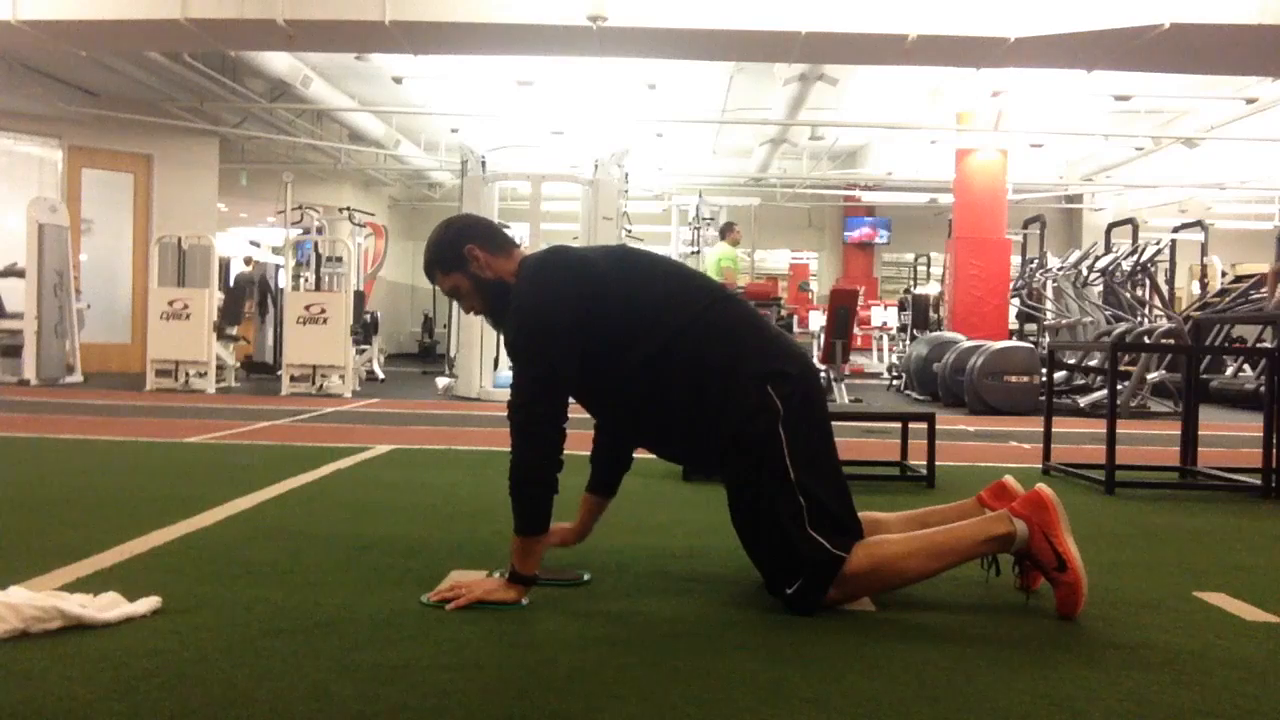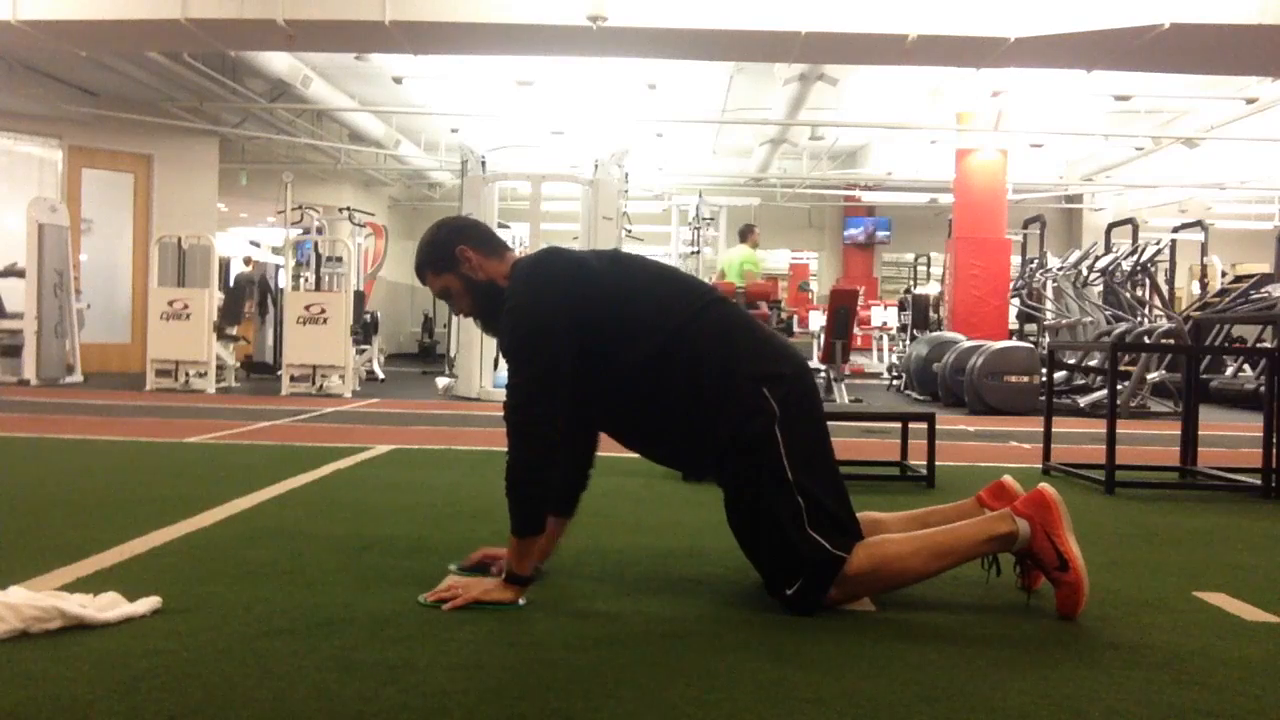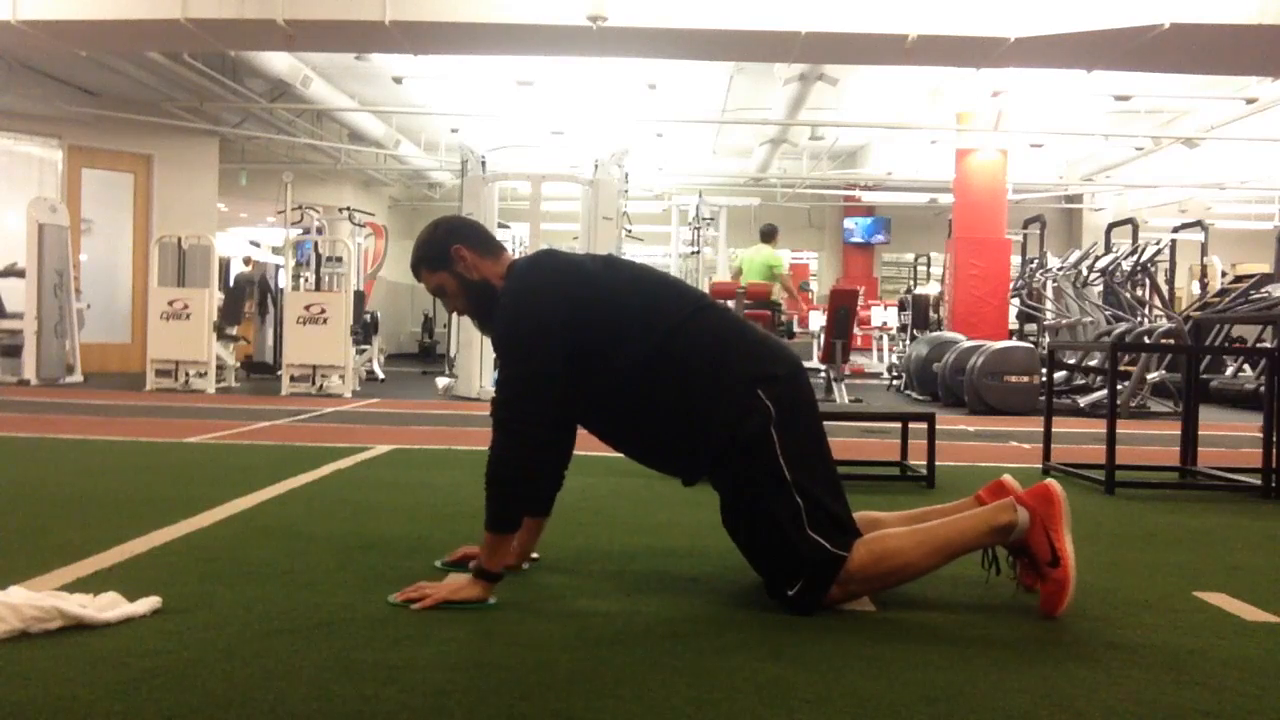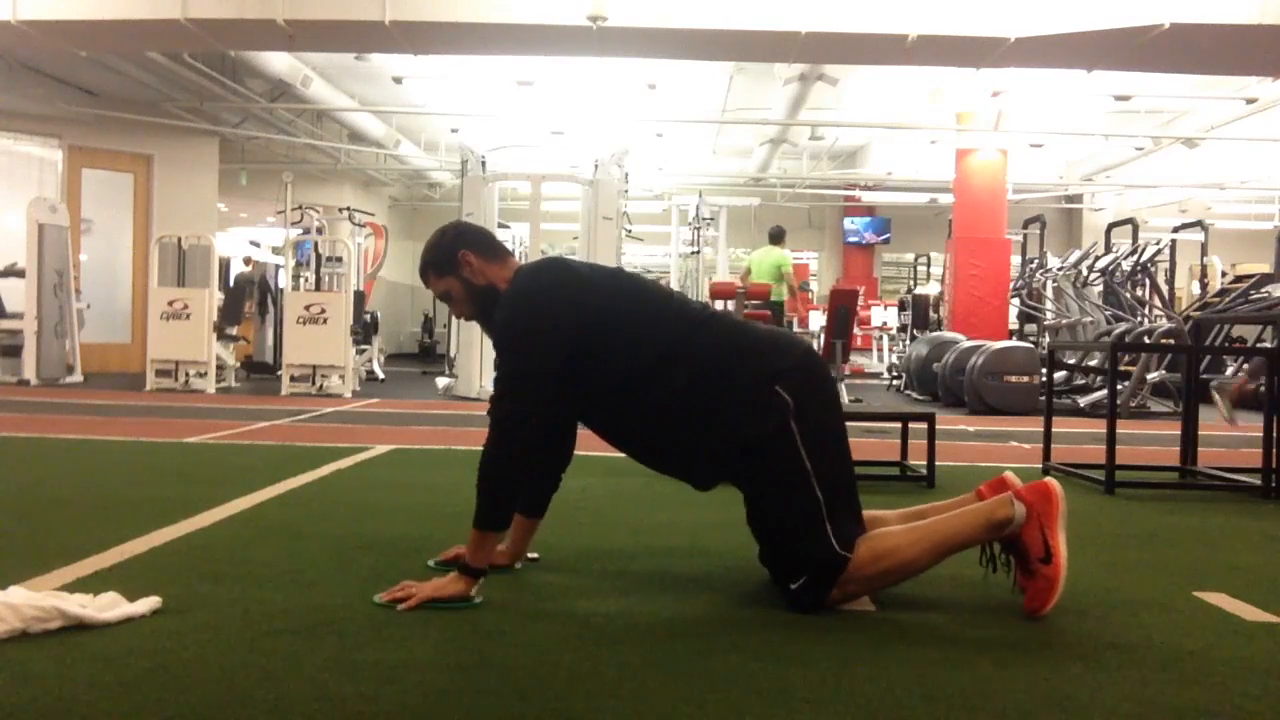
dt=0.4s
person 1, frame 1
left shoulder: (539, 293)
right shoulder: (571, 286)
left elbow: (536, 433)
right elbow: (619, 413)
left wrist: (519, 575)
right wrist: (580, 525)
left hip: (760, 401)
right hip: (757, 398)
left knee: (816, 580)
right knee: (831, 543)
left ankle: (1013, 526)
right ankle: (991, 508)
person 1, frame 2
left shoulder: (534, 295)
right shoulder: (560, 290)
left elbow: (533, 438)
right elbow: (572, 432)
left wrist: (516, 576)
right wrist: (536, 545)
left hip: (754, 401)
right hip: (751, 401)
left knee: (817, 580)
right knee: (829, 543)
left ankle: (1015, 526)
right ankle: (990, 508)
person 1, frame 3
left shoulder: (530, 296)
right shoulder: (551, 293)
left elbow: (518, 438)
right elbow: (548, 435)
left wrist: (485, 576)
right wrist: (516, 547)
left hip: (749, 405)
right hip: (744, 406)
left knee: (819, 579)
right knee: (826, 542)
left ankle: (1015, 518)
right ankle: (989, 506)
person 1, frame 4
left shoulder: (531, 303)
right shoulder: (554, 299)
left elbow: (513, 438)
right elbow: (547, 439)
left wrist: (469, 569)
right wrist: (509, 547)
left hip: (773, 399)
right hip: (765, 400)
left knee: (822, 578)
right knee: (827, 543)
left ankle: (1012, 514)
right ankle: (990, 504)
